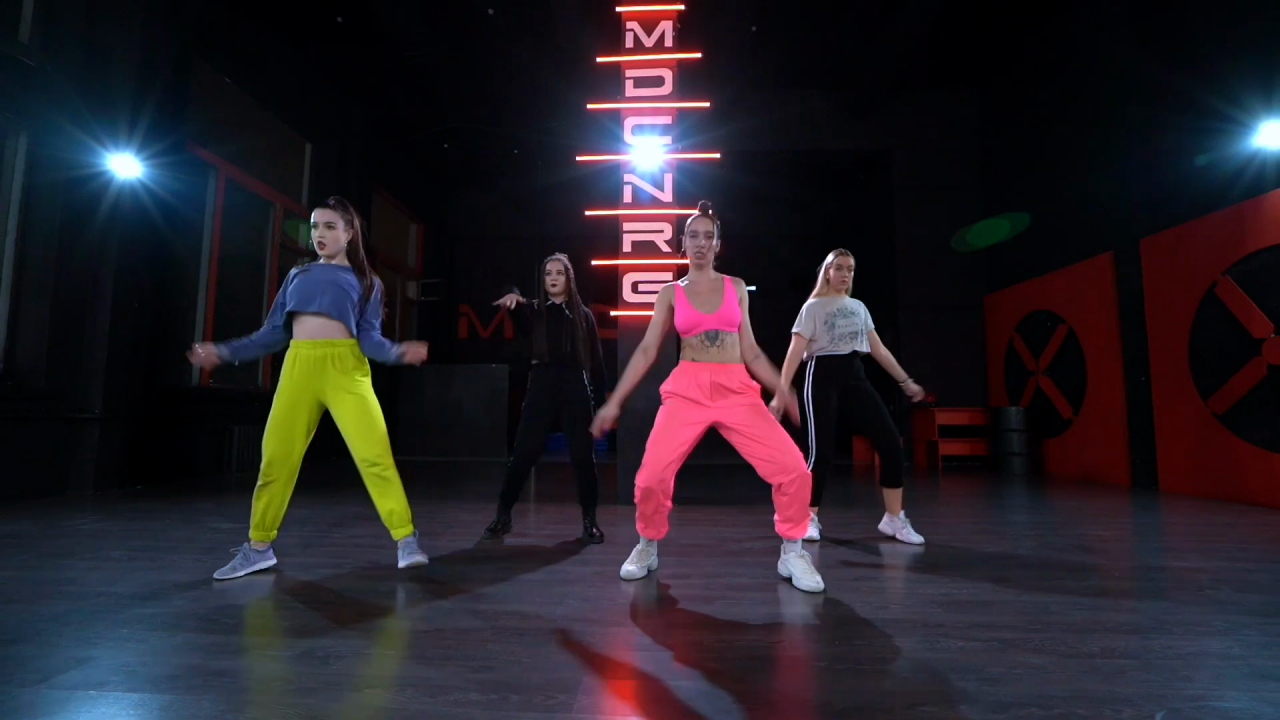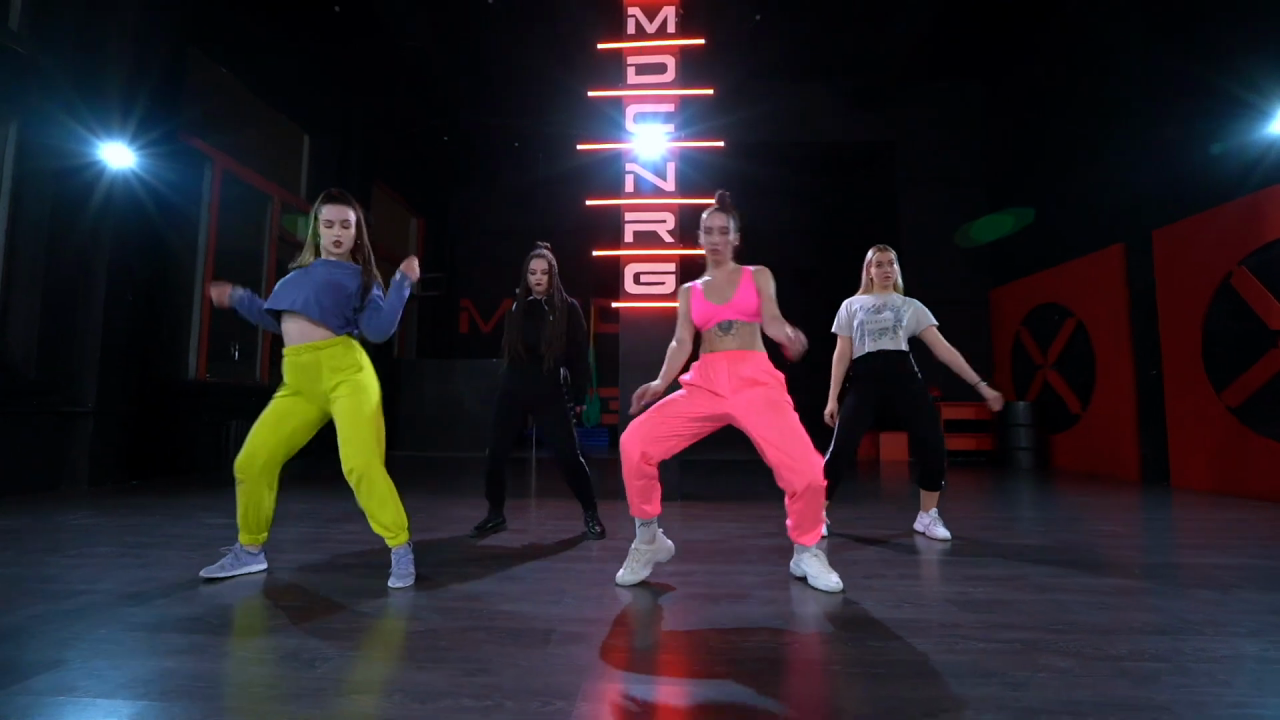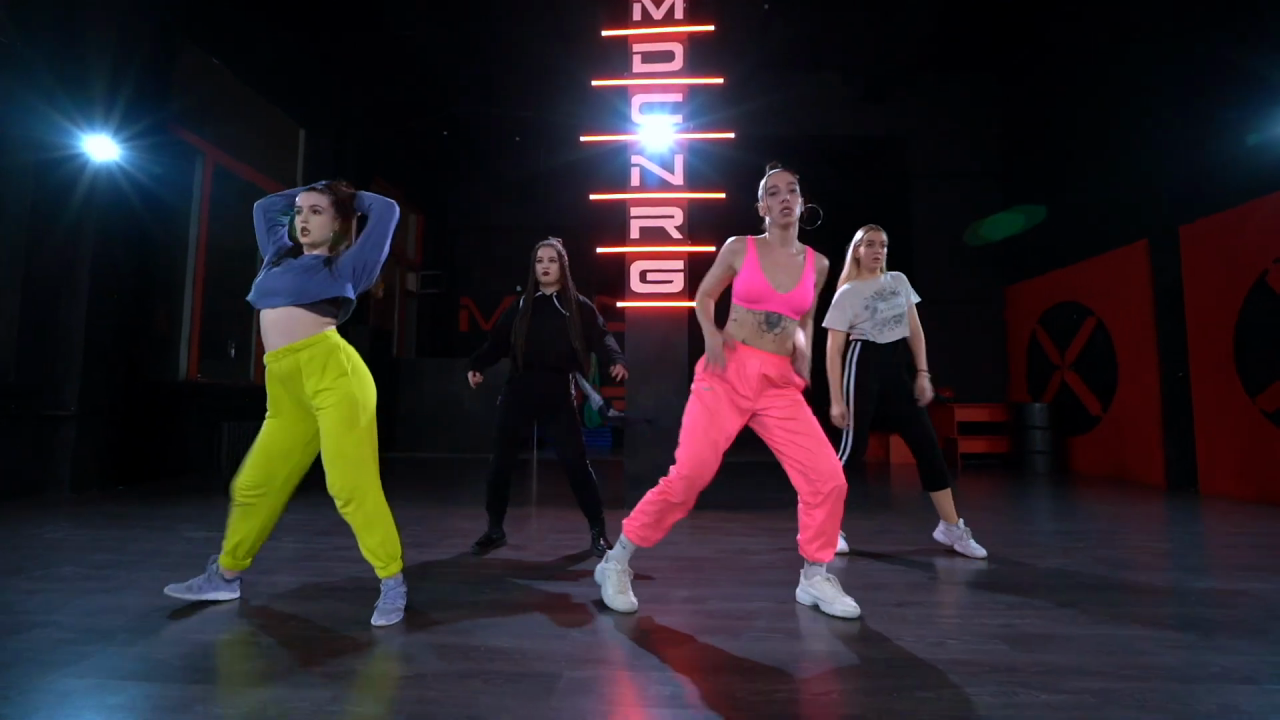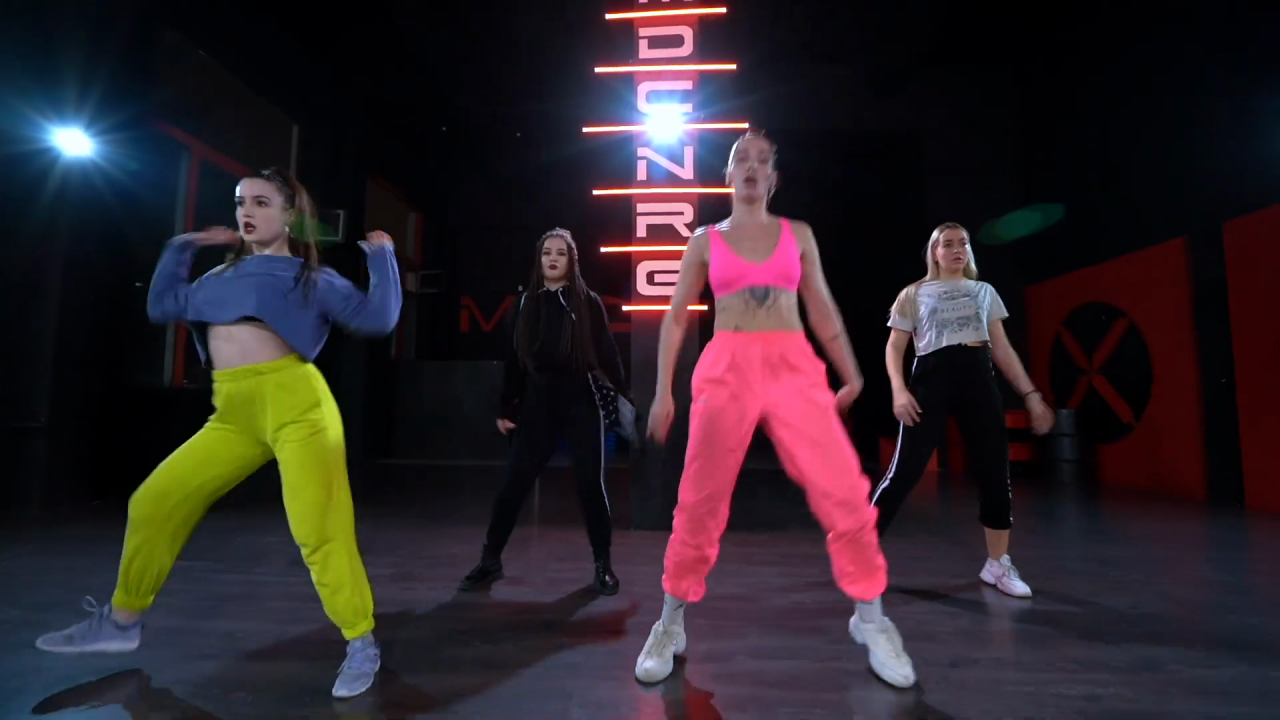
dt=0.7s
person 1, frame 1
left shoulder: (737, 288)
right shoulder: (670, 293)
left elbow: (748, 347)
right elbow: (647, 349)
left wrist: (780, 388)
right wrist: (615, 400)
left hip: (736, 391)
right hip: (687, 391)
left knee: (792, 469)
right knee: (653, 477)
left ankle: (792, 553)
right ankle: (647, 548)
person 1, frame 2
left shoulder: (759, 276)
right shoulder: (689, 292)
left elbow: (772, 320)
right elbow: (682, 341)
left wrist: (787, 334)
right wrist: (662, 381)
left hip: (756, 383)
right hip: (705, 384)
left knee: (806, 474)
right knee: (635, 442)
left ankle: (808, 553)
right ankle: (649, 541)
person 1, frame 3
left shoulder: (816, 264)
right shoulder: (739, 249)
right elbow: (703, 300)
left wrist: (803, 347)
right wrist: (711, 337)
left hip: (778, 385)
right hip: (725, 375)
left knee: (827, 478)
right knee: (690, 473)
left ankle: (815, 578)
right ankle: (617, 562)
person 1, frame 4
left shoulder: (797, 233)
right shoulder: (706, 241)
left elbow: (824, 311)
right elbow: (677, 316)
left wrist: (854, 379)
right wrist: (662, 392)
left hip: (794, 371)
right hip: (725, 371)
left knee: (845, 495)
right knee: (700, 504)
left ankle: (870, 618)
right ankle: (671, 624)
person 2, frame 1
left shoulder: (366, 283)
right shoulder: (297, 276)
left elbow: (370, 338)
right elbow: (273, 332)
left wrist: (396, 352)
right wrist: (225, 352)
left hip: (346, 371)
right hip: (298, 369)
left knee: (375, 455)
right knee: (278, 463)
left ankle: (406, 542)
right ankle: (259, 547)
person 2, frame 2
left shoulder: (361, 278)
right shoulder: (301, 271)
left elbow: (379, 329)
right elbow: (280, 320)
left wrist: (403, 283)
right wrist: (239, 299)
left hip: (346, 372)
right hip: (299, 380)
left knee: (363, 467)
right knee: (251, 463)
left ankle: (401, 551)
right ankle: (250, 550)
person 2, frame 3
left shoulder: (348, 265)
right shoulder: (280, 257)
left elbow: (387, 211)
right elbow: (264, 208)
left wrist: (352, 199)
right wrist: (300, 201)
left hip: (333, 373)
right hip: (287, 392)
left knee: (351, 486)
right knee: (253, 486)
left ankle: (393, 582)
right ankle: (225, 575)
person 2, frame 4
left shoulder: (311, 277)
right shoulder: (222, 275)
left elbow: (381, 319)
right elbow: (162, 308)
left wrist: (381, 257)
right wrist: (183, 246)
left hip: (297, 405)
right hip: (234, 412)
left knee: (318, 527)
right knee: (155, 506)
left ankle: (362, 643)
right ankle: (119, 622)
person 3, frame 1
left shoulder: (858, 307)
right shoulder: (814, 307)
left elbow: (877, 349)
right elbow: (795, 352)
left wrist: (905, 381)
right wrist: (781, 393)
left hip: (855, 376)
right hip: (823, 376)
left knee: (891, 443)
right knee: (821, 451)
left ankle: (895, 518)
right ankle: (810, 518)
person 3, frame 2
left shoulder: (911, 306)
right shoulder: (851, 305)
left elbow: (941, 348)
right elbow: (842, 353)
left wrist: (980, 384)
right wrist: (832, 398)
left hip: (903, 376)
right hip: (864, 379)
left knee: (933, 446)
right knee: (841, 448)
left ankle: (927, 516)
person 3, frame 3
left shoulder: (899, 281)
right shoulder: (847, 294)
left elbow: (915, 330)
right elbow: (833, 349)
left wrist: (923, 374)
right wrist: (837, 399)
left hip: (899, 367)
right hip: (864, 366)
left knee: (927, 444)
right knee: (853, 448)
left ankle: (952, 527)
person 3, frame 4
left shoulder: (983, 292)
right shoulder: (914, 294)
left elbow: (1001, 347)
right elbow: (894, 347)
left wrist: (1030, 394)
right wrist: (899, 389)
left hip: (977, 376)
right hip: (930, 376)
left knee: (995, 474)
right knee: (904, 471)
left ankle: (998, 564)
person 4, frame 1
left shoulder: (582, 315)
right shoulder: (534, 311)
left elbow: (596, 359)
right elbow: (519, 315)
left wrist: (599, 399)
right wrist: (514, 298)
left hip: (577, 390)
right hip: (542, 388)
left knee: (583, 458)
right knee: (523, 455)
left ankle: (589, 521)
right ankle: (503, 516)
person 4, frame 2
left shoulder: (568, 308)
right shoulder: (518, 308)
left elbow: (579, 354)
left wrist: (578, 397)
left hip: (550, 390)
right hip: (513, 388)
left knee: (567, 455)
right knee: (496, 453)
left ankle: (590, 515)
right ankle: (495, 514)
person 4, frame 3
left shoulder: (578, 306)
right shoulder: (522, 305)
left elbow: (600, 337)
right elbow: (497, 340)
left wrist: (615, 359)
right wrist: (477, 364)
left hip: (558, 393)
right hip: (519, 391)
left knee: (575, 463)
right knee: (502, 460)
left ankle: (597, 531)
right ankle: (495, 529)
person 4, frame 4
left shoulder: (587, 302)
right shoulder: (526, 303)
left elbow: (606, 353)
right elbow: (514, 359)
left wrist: (620, 394)
right wrist: (506, 408)
left hip: (581, 403)
right hip: (536, 403)
left knee: (590, 485)
right knee: (514, 484)
left ankle: (602, 564)
right ankle: (491, 561)
